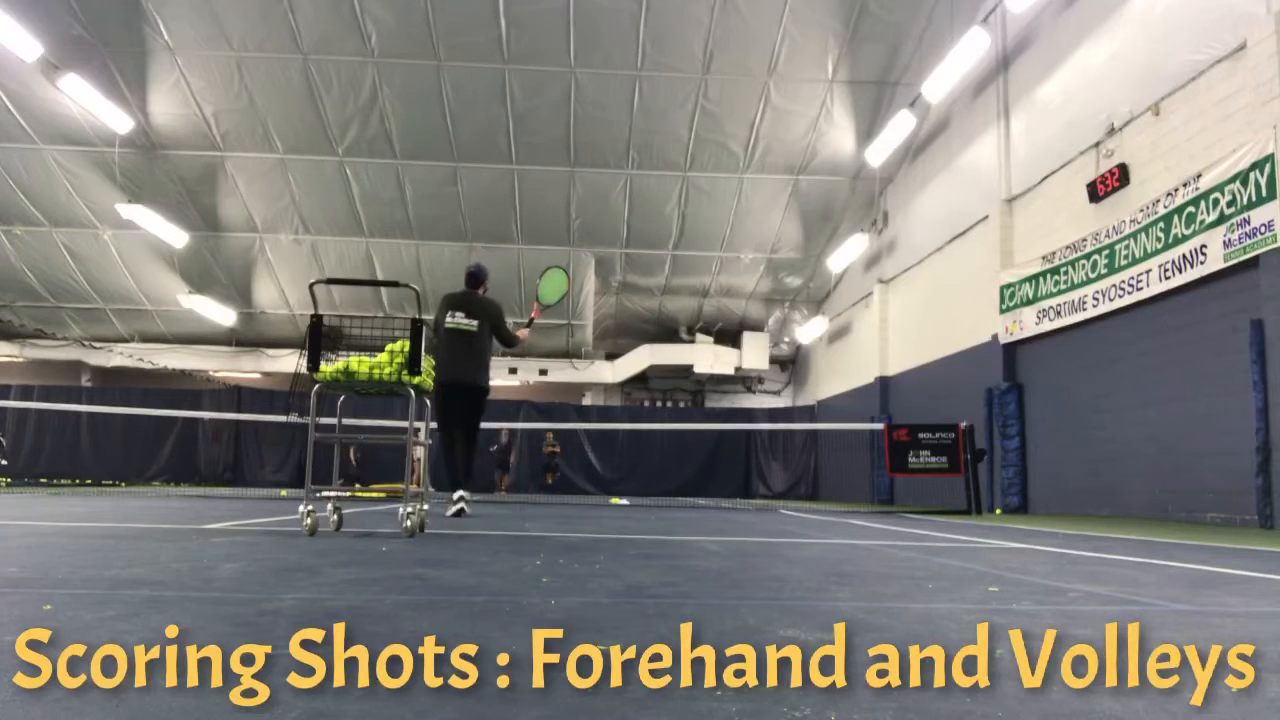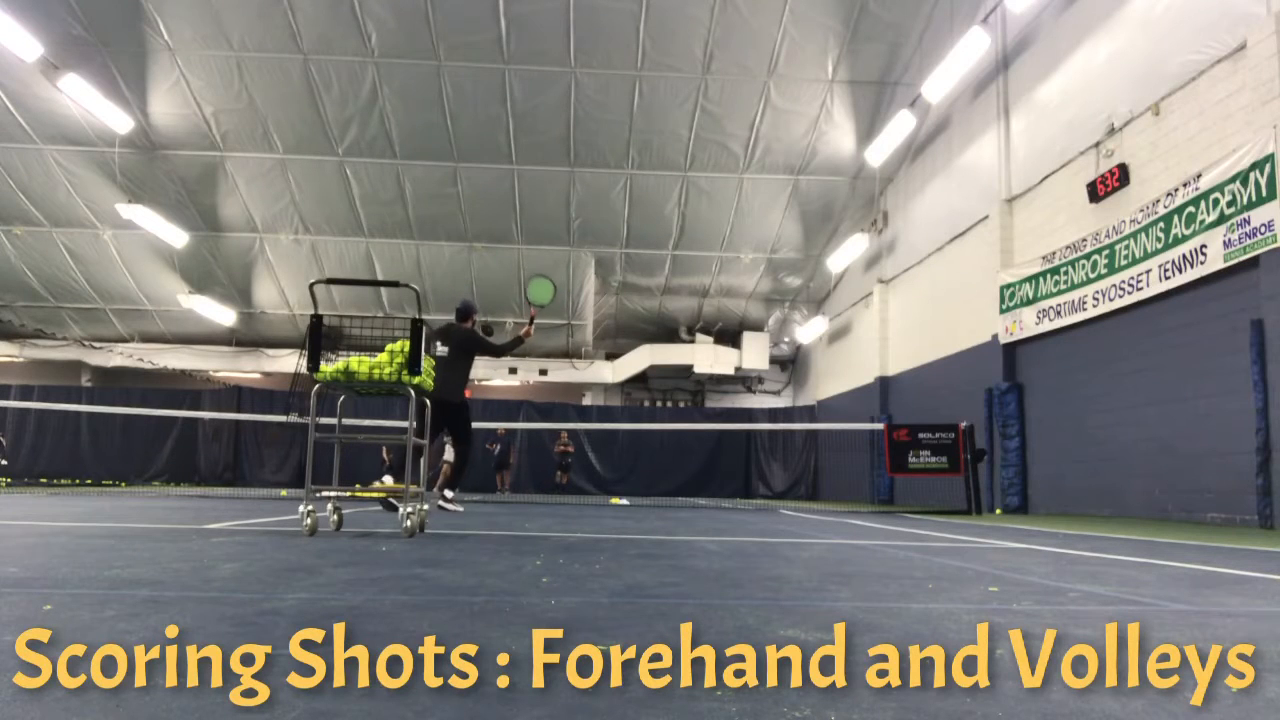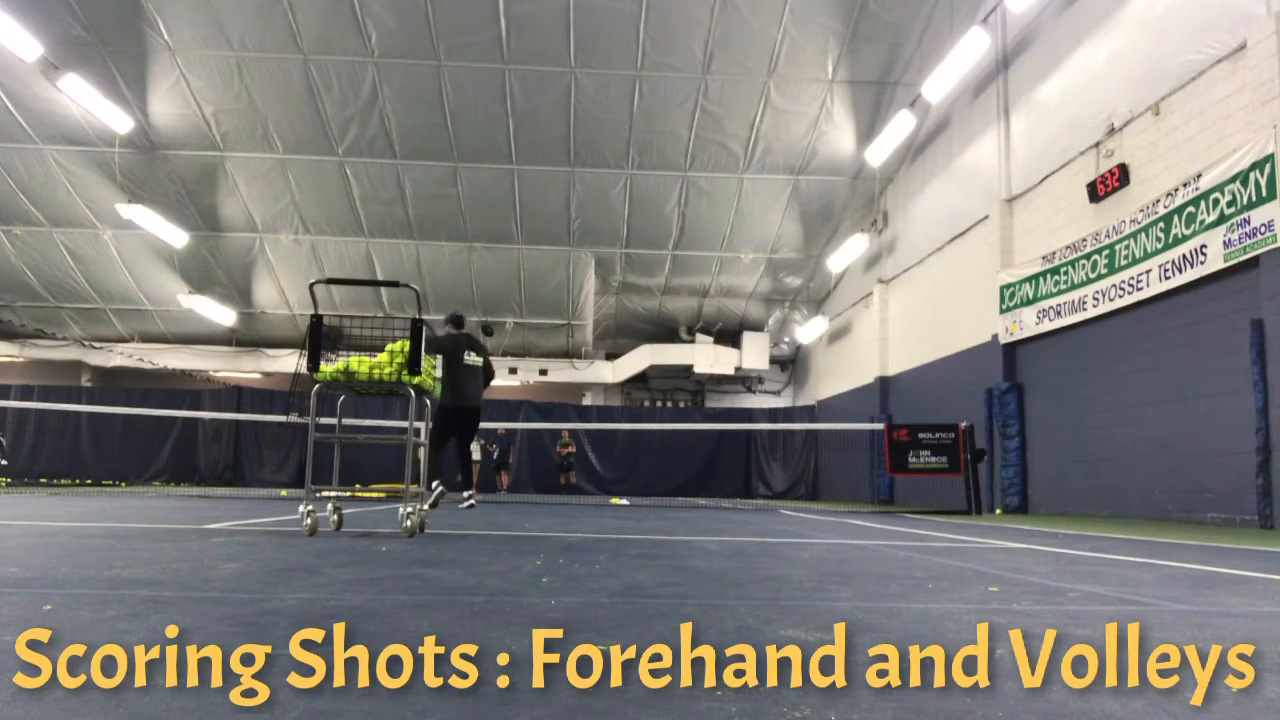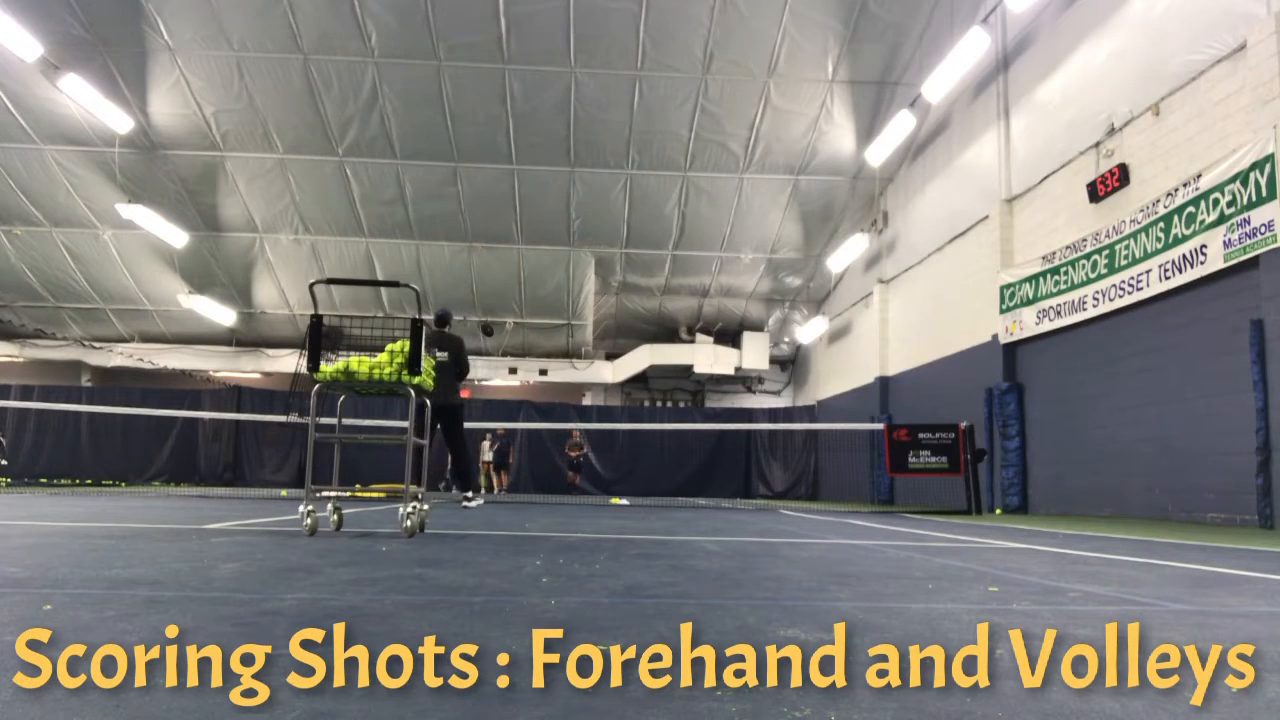
dt=1s
person 1, frame 1
left shoulder: (447, 301)
right shoulder: (491, 307)
right elbow: (507, 341)
right wrist: (520, 336)
left hip: (444, 379)
right hip: (474, 382)
left knee: (448, 436)
right knee: (467, 438)
left ankle: (458, 496)
right ankle: (462, 491)
person 1, frame 2
left shoulder: (437, 334)
right shoulder: (469, 336)
right elbow: (497, 351)
right wrist: (522, 337)
left hip: (429, 397)
right hip: (453, 399)
left knee: (419, 445)
right knee: (463, 448)
right ankle: (447, 495)
person 1, frame 3
left shoulder: (451, 340)
right shoulder: (479, 345)
left elbow: (429, 344)
right elbow: (490, 374)
left hip: (452, 403)
right hip: (474, 405)
left knee: (435, 445)
right knee: (464, 448)
left ankle: (436, 484)
right ankle: (469, 493)
person 1, frame 4
left shoulder: (422, 341)
right shoulder: (456, 341)
right elbow: (464, 369)
right hip: (450, 402)
right knee: (458, 448)
right ankle: (468, 494)
